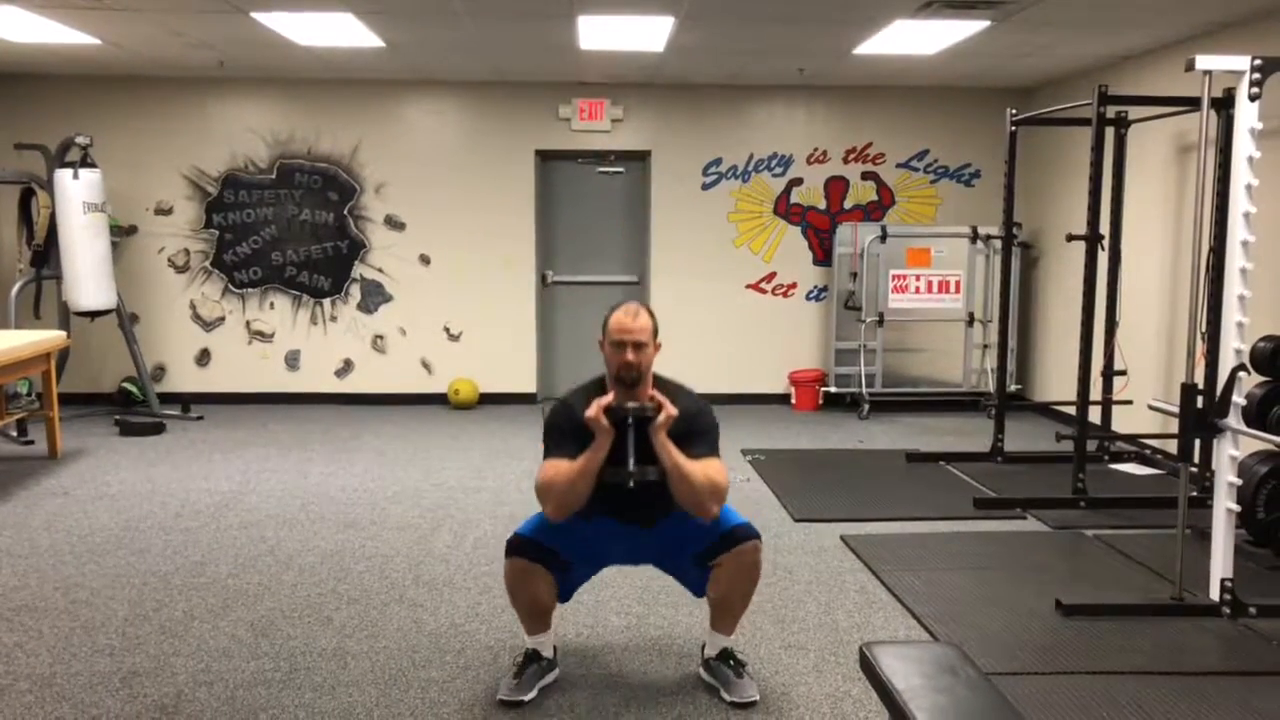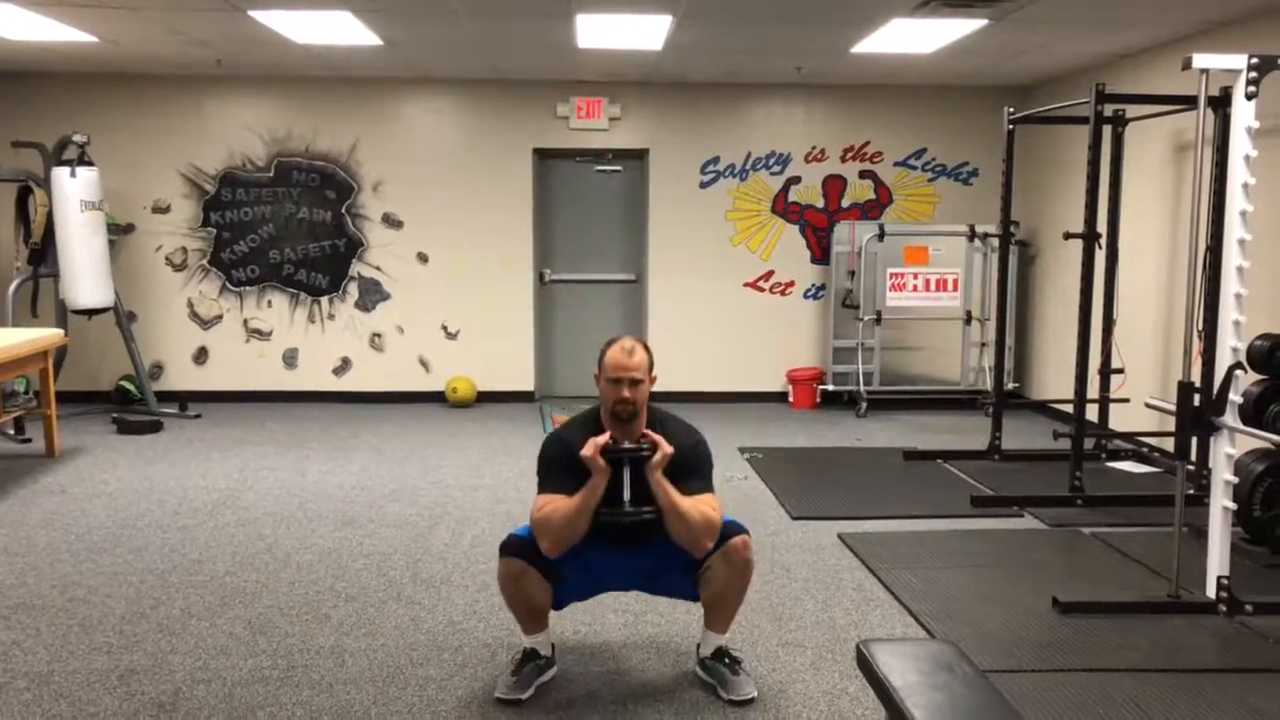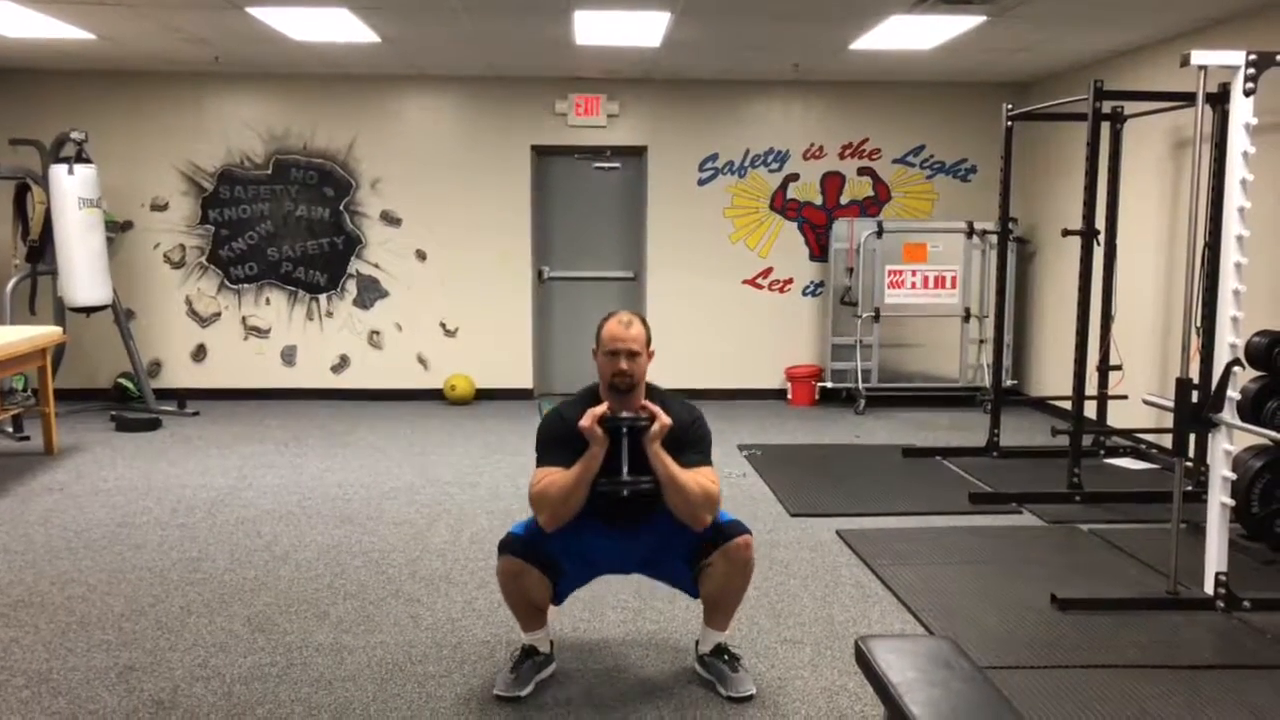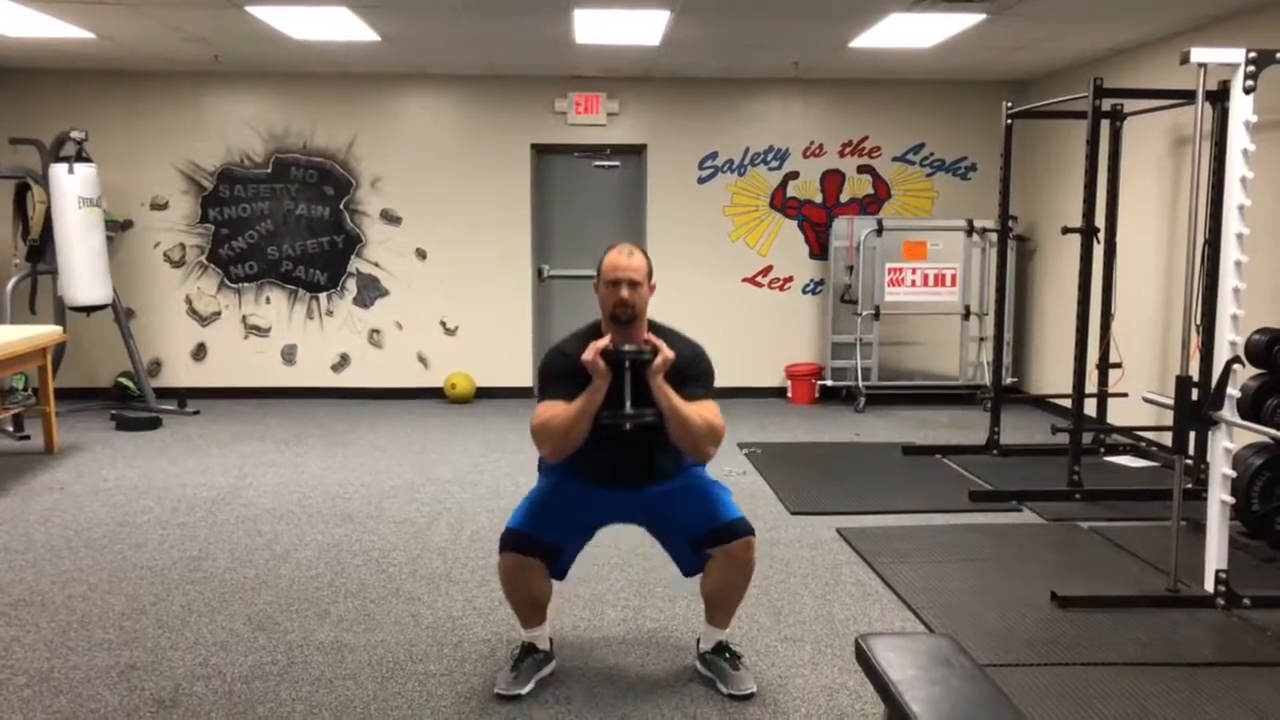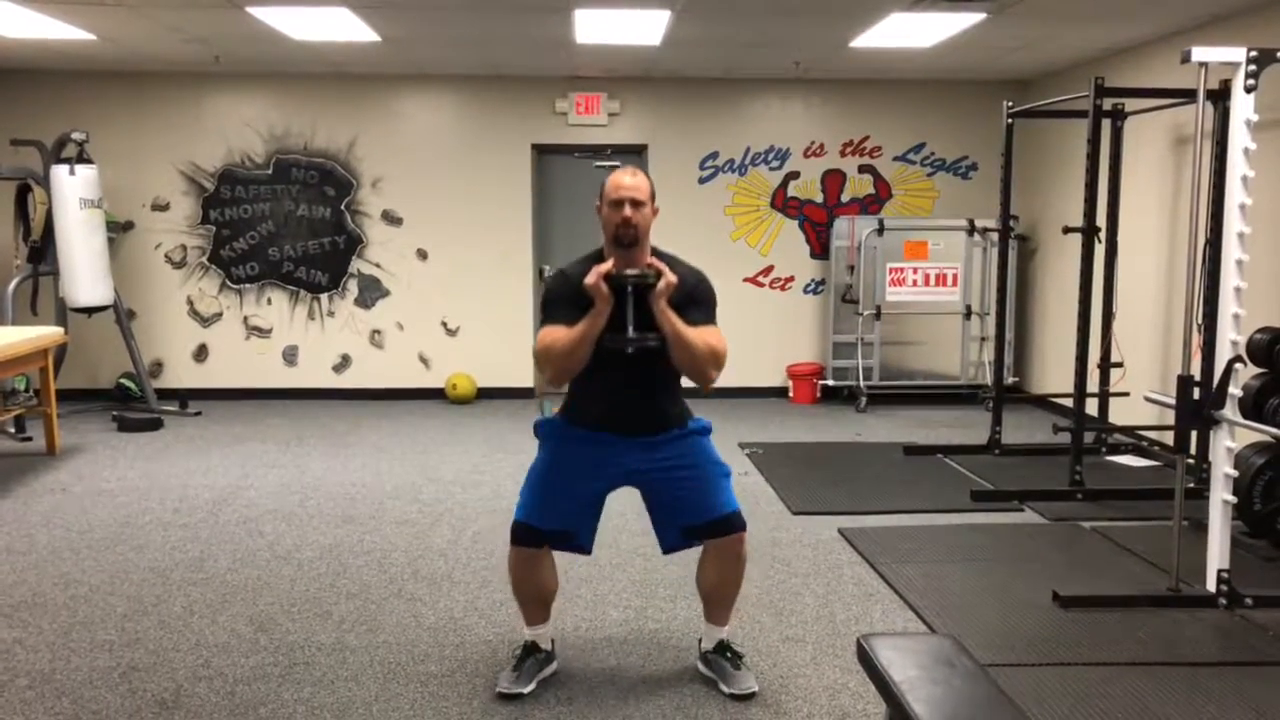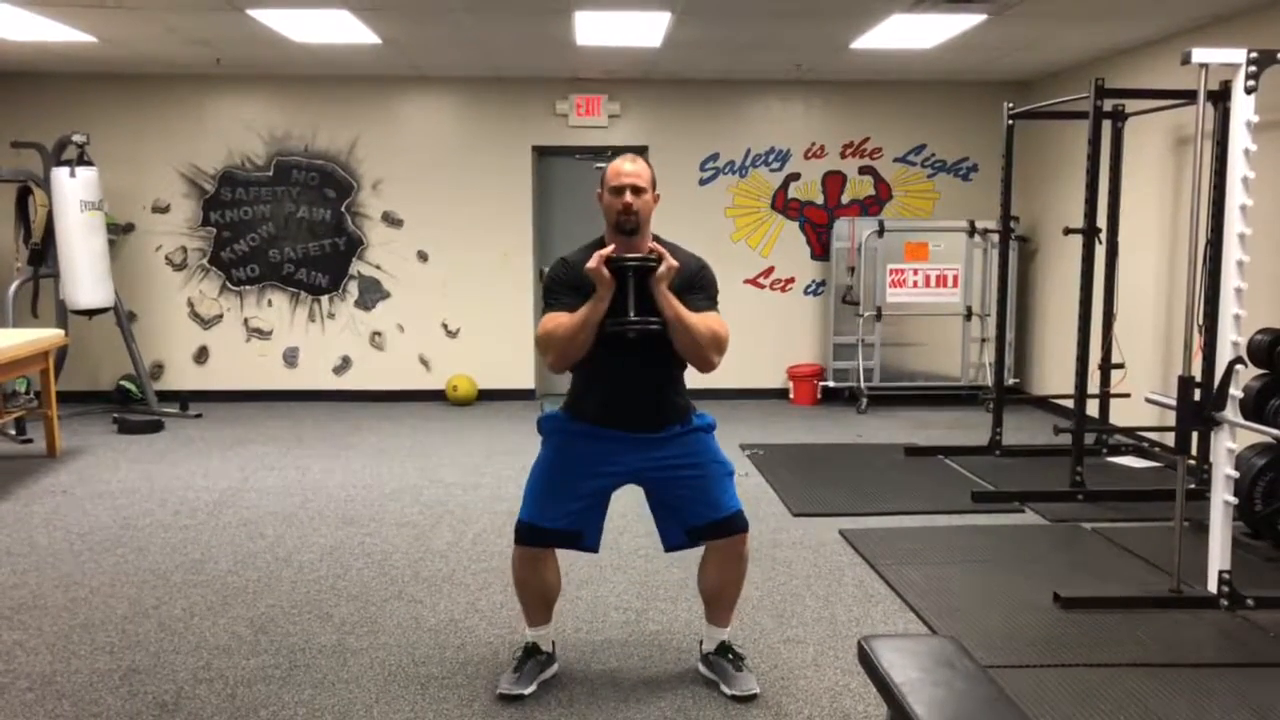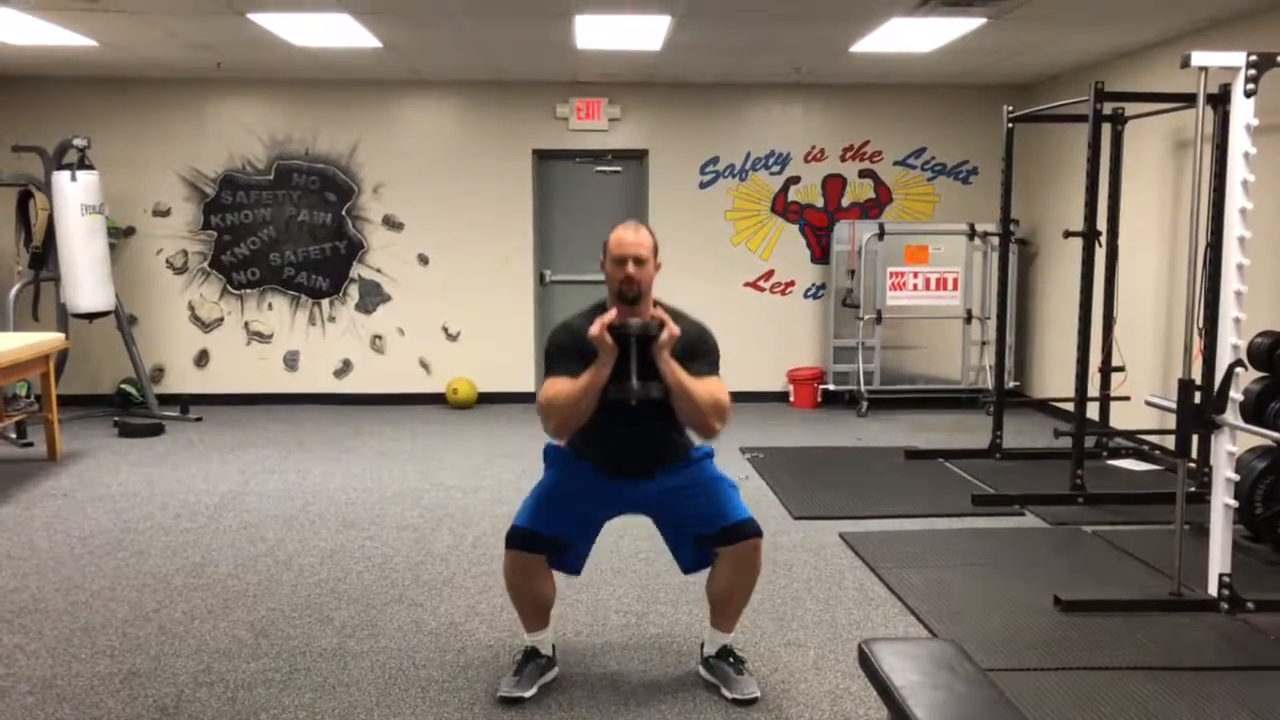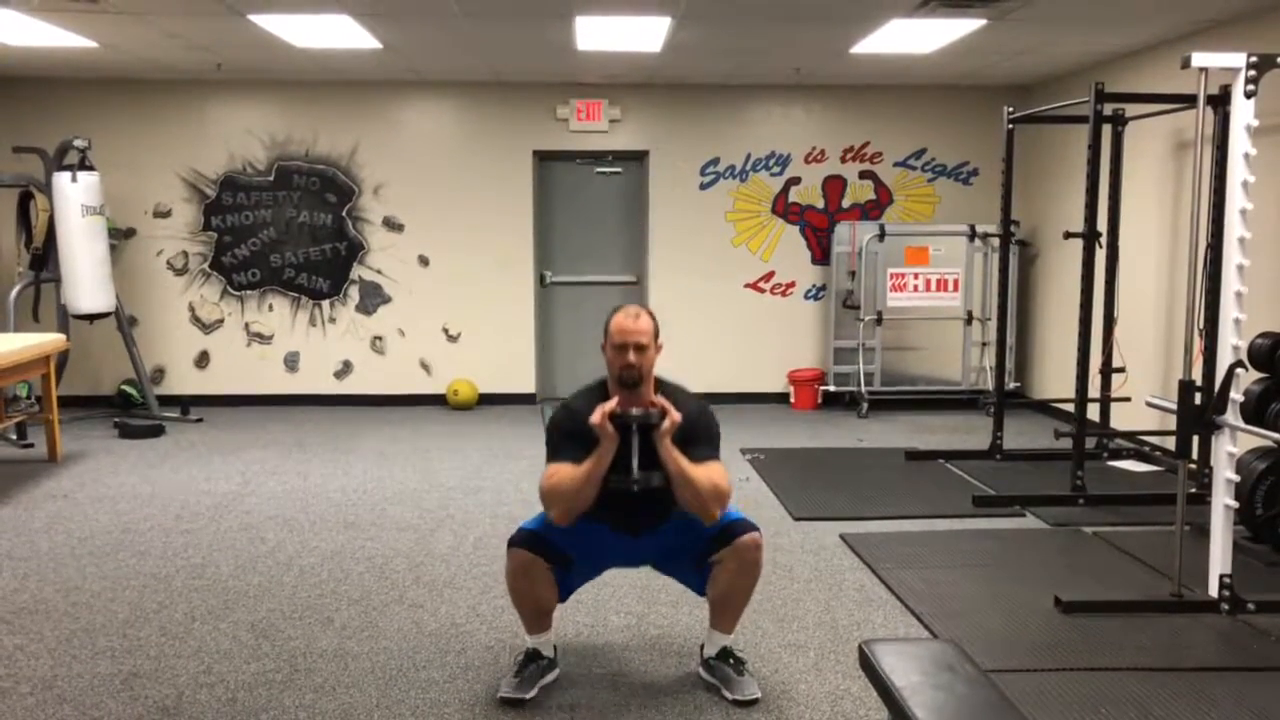
dt=0.3s
person 1, frame 1
left shoulder: (689, 410)
right shoulder: (572, 411)
left elbow: (708, 506)
right elbow: (555, 506)
left wrist: (661, 439)
right wrist: (601, 441)
left hip: (669, 521)
right hip: (592, 522)
left knee: (744, 544)
right knee: (522, 552)
left ankle: (717, 653)
right ankle: (541, 653)
person 1, frame 2
left shoulder: (683, 442)
right shoulder: (566, 443)
left elbow: (702, 542)
right elbow: (550, 544)
left wrist: (656, 476)
right wrist: (598, 478)
left hip: (663, 552)
right hip: (586, 553)
left knee: (735, 546)
right knee: (515, 556)
left ankle: (713, 652)
right ankle: (538, 652)
person 1, frame 3
left shoulder: (682, 418)
right shoulder: (565, 420)
left elbow: (701, 515)
right elbow: (548, 517)
left wrist: (655, 449)
right wrist: (595, 450)
left hip: (662, 532)
right hip: (584, 534)
left knee: (736, 545)
right knee: (514, 555)
left ankle: (712, 649)
right ankle: (537, 649)
person 1, frame 4
left shoulder: (684, 354)
right shoulder: (567, 355)
left elbow: (705, 446)
right elbow: (550, 447)
left wrist: (658, 382)
right wrist: (599, 383)
left hip: (666, 478)
right hip: (583, 480)
left knee: (737, 541)
right knee: (517, 549)
left ankle: (713, 647)
right ankle: (537, 648)
person 1, frame 5
left shoulder: (686, 281)
right shoulder: (570, 282)
left elbow: (708, 371)
right elbow: (553, 372)
left wrist: (661, 307)
right wrist: (601, 308)
left hip: (669, 435)
right hip: (583, 435)
left knee: (728, 534)
right knee: (528, 538)
left ankle: (714, 646)
right ankle: (538, 646)
person 1, frame 6
left shoulder: (688, 269)
right shoulder: (572, 270)
left elbow: (710, 357)
right elbow: (555, 357)
left wrist: (662, 292)
right wrist: (602, 294)
left hip: (673, 433)
right hip: (586, 431)
left knee: (729, 534)
right knee: (533, 539)
left ankle: (716, 647)
right ankle: (539, 649)
person 1, frame 7
left shoulder: (689, 334)
right shoulder: (573, 334)
left elbow: (711, 423)
right elbow: (557, 424)
left wrist: (665, 358)
right wrist: (603, 360)
left hip: (673, 468)
right hip: (590, 468)
left knee: (743, 541)
right knee: (523, 547)
left ankle: (717, 651)
right ankle: (540, 653)
person 1, frame 8
left shoulder: (690, 412)
right shoulder: (575, 414)
left elbow: (712, 509)
right elbow: (559, 512)
left wrist: (665, 444)
right wrist: (605, 446)
left hip: (670, 525)
right hip: (594, 526)
left knee: (745, 544)
right knee: (524, 551)
left ankle: (716, 653)
right ankle: (540, 653)
